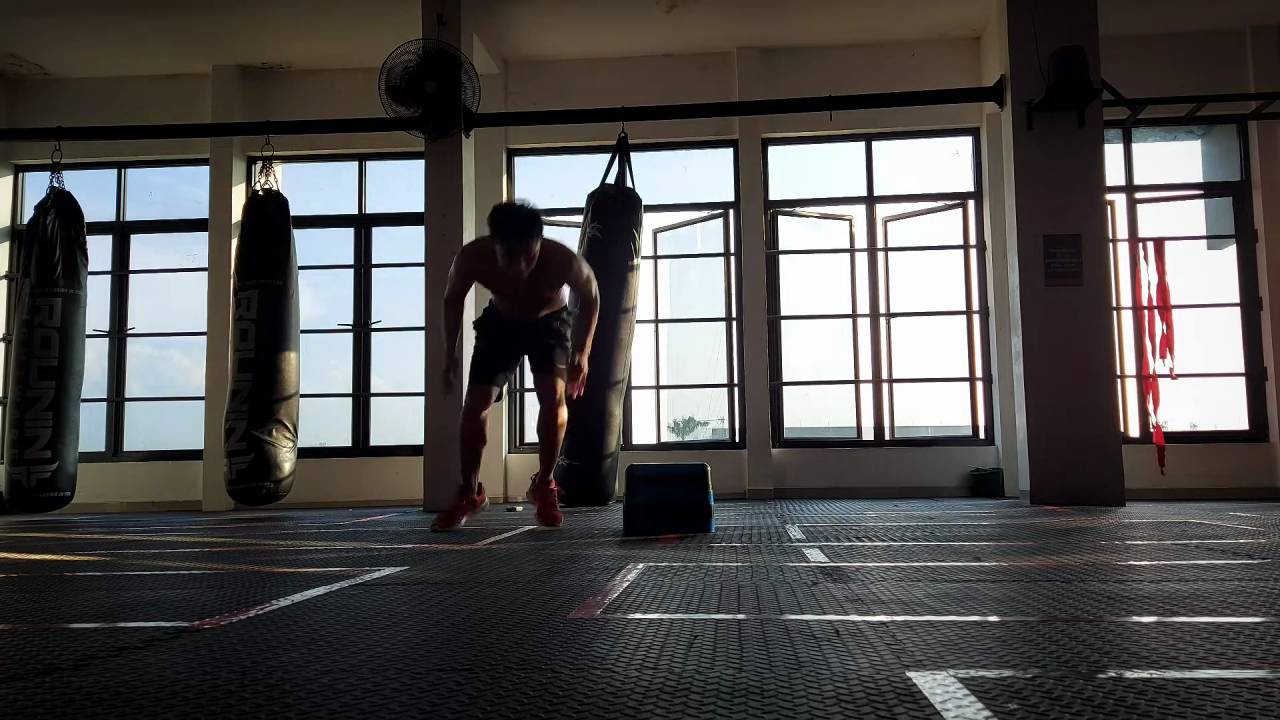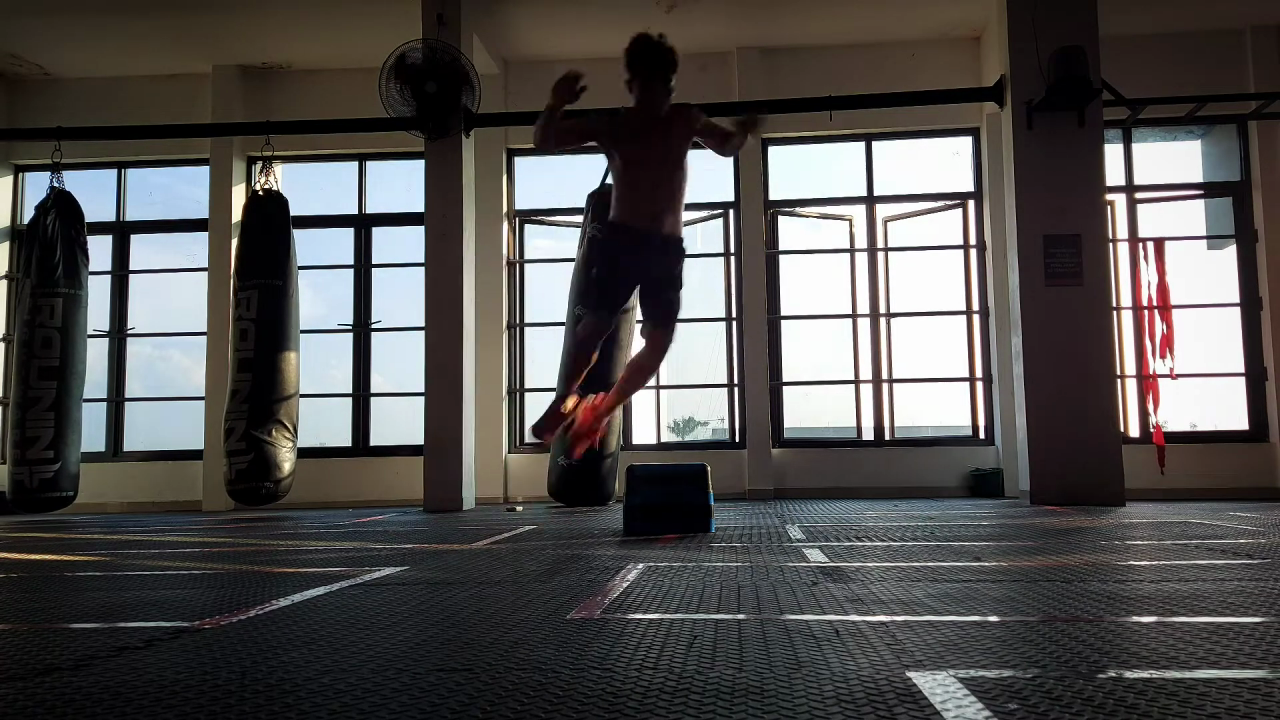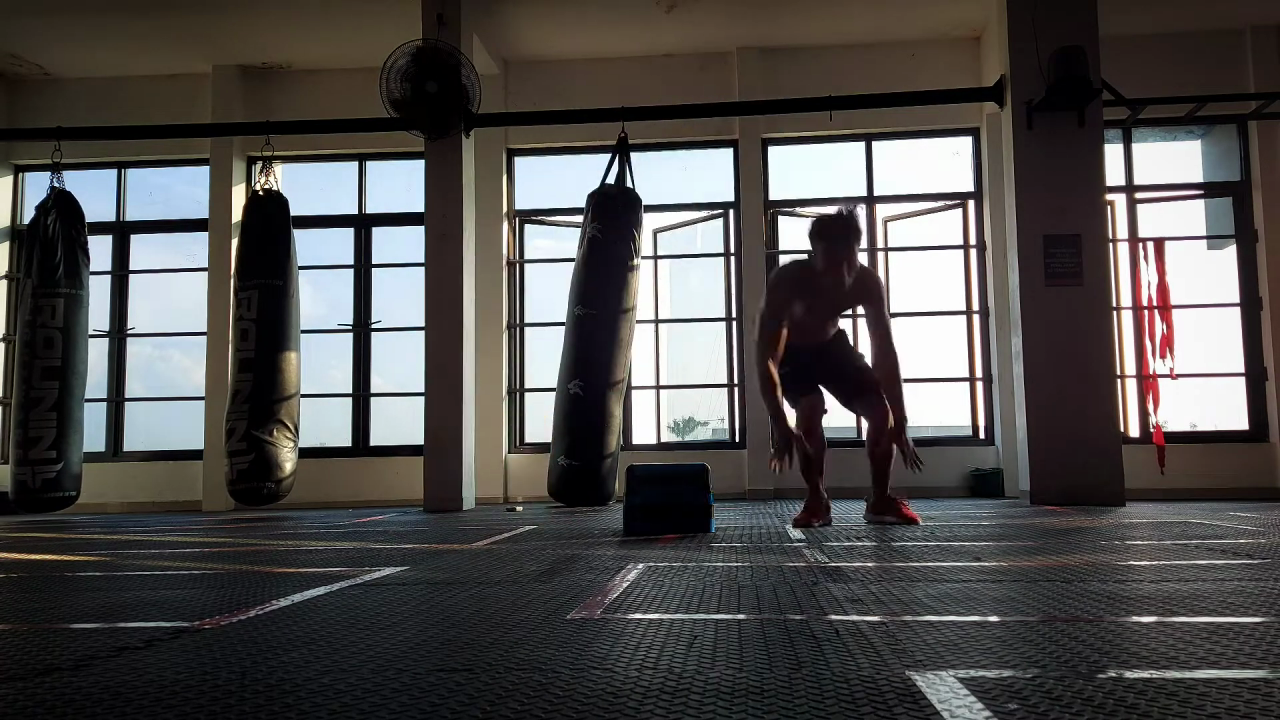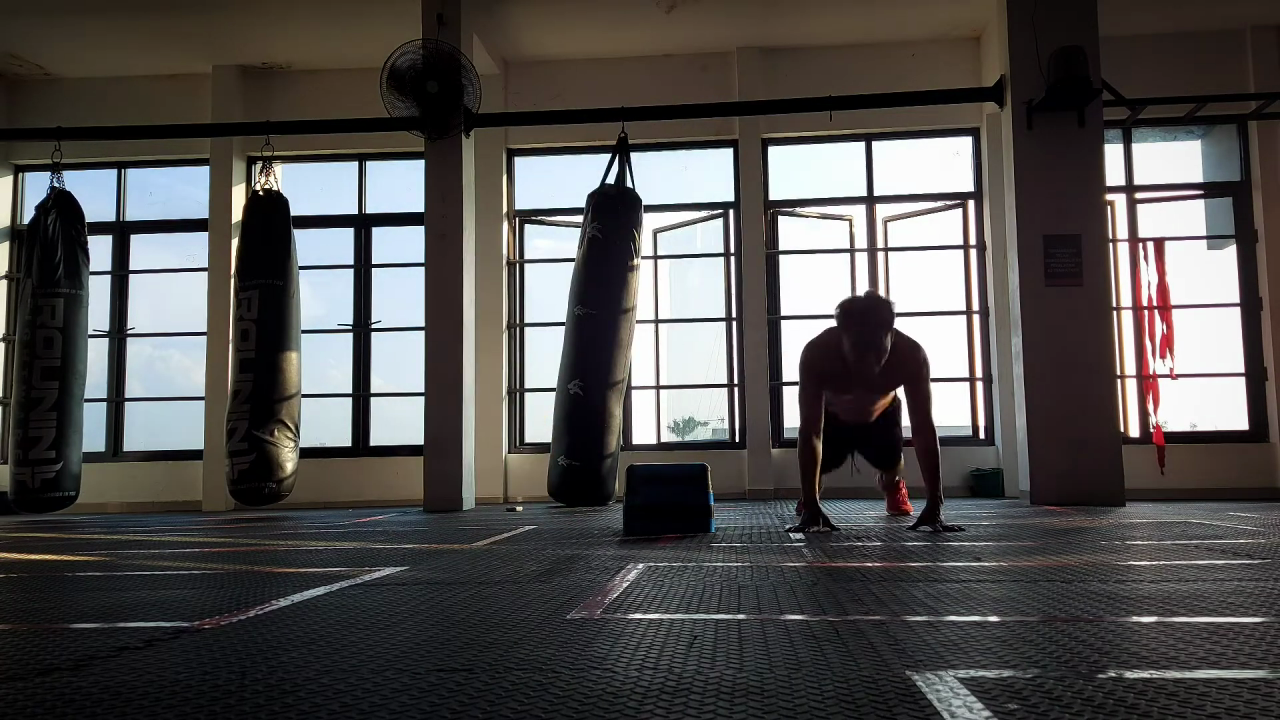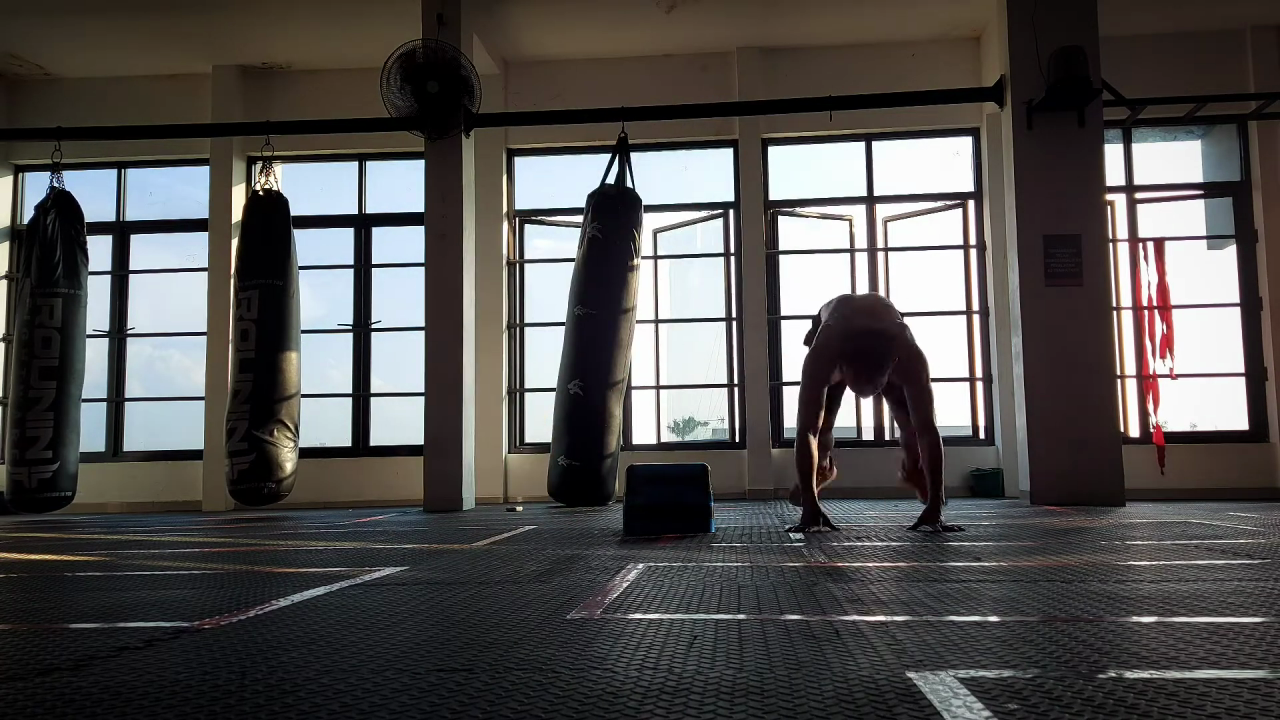
dt=0.5s
person 1, frame 1
left shoulder: (563, 260)
right shoulder: (475, 256)
left elbow: (591, 296)
right elbow: (452, 298)
left wrist: (582, 352)
right wrist: (451, 354)
left hip: (550, 324)
right hip: (501, 323)
left knee: (553, 399)
right knee: (474, 405)
left ankle: (545, 486)
right ankle: (469, 494)
person 1, frame 2
left shoulder: (684, 119)
right shoulder: (611, 125)
left elbow: (730, 146)
right elbow: (544, 142)
left wrist: (744, 129)
right wrist: (555, 103)
left hip: (665, 245)
right hip: (619, 238)
left knee: (660, 339)
right knee: (593, 324)
left ankle: (602, 408)
right ankle: (566, 401)
person 1, frame 3
left shoulder: (868, 282)
right shoulder: (786, 282)
left elbow: (885, 355)
right elbow: (763, 359)
left wrist: (900, 425)
right wrist: (781, 427)
left hip: (830, 345)
right hip: (792, 355)
left knee: (880, 410)
right knee: (810, 410)
left ankle: (881, 500)
right ankle: (815, 499)
person 1, frame 4
left shoulder: (910, 354)
right shoulder: (817, 354)
left elbow: (923, 430)
right elbow: (810, 433)
left wrist: (934, 506)
right wrist: (811, 506)
left hip: (878, 417)
right hip: (834, 419)
left ankle: (891, 484)
person 1, frame 5
left shoulder: (909, 356)
right shoulder: (822, 356)
left elbow: (926, 427)
right elbow: (807, 430)
left wrist: (935, 505)
right wrist: (809, 506)
left knee: (913, 418)
right knee: (818, 419)
left ankle: (911, 469)
right ankle: (824, 464)
